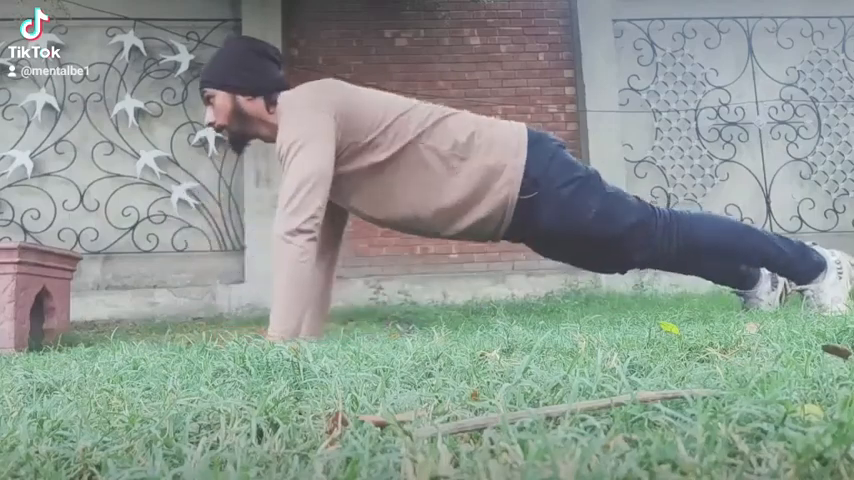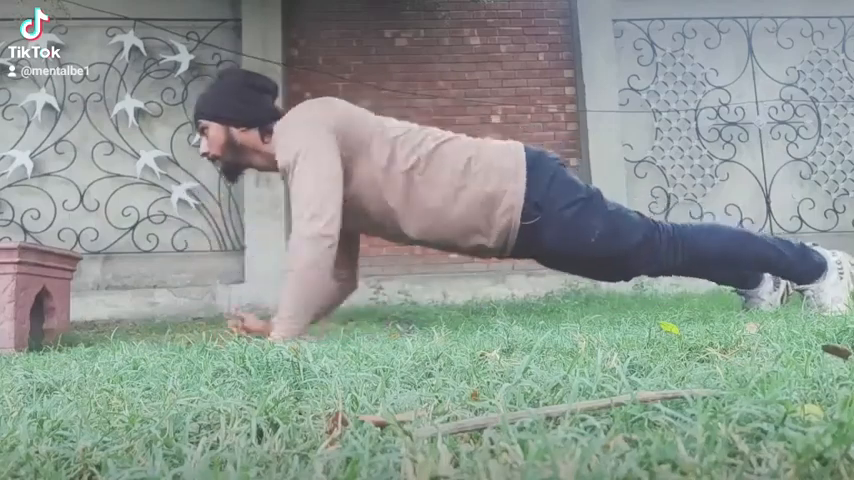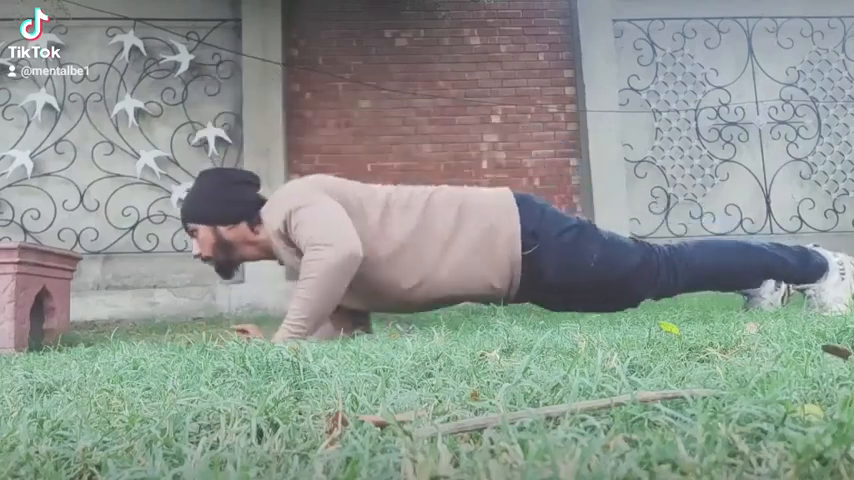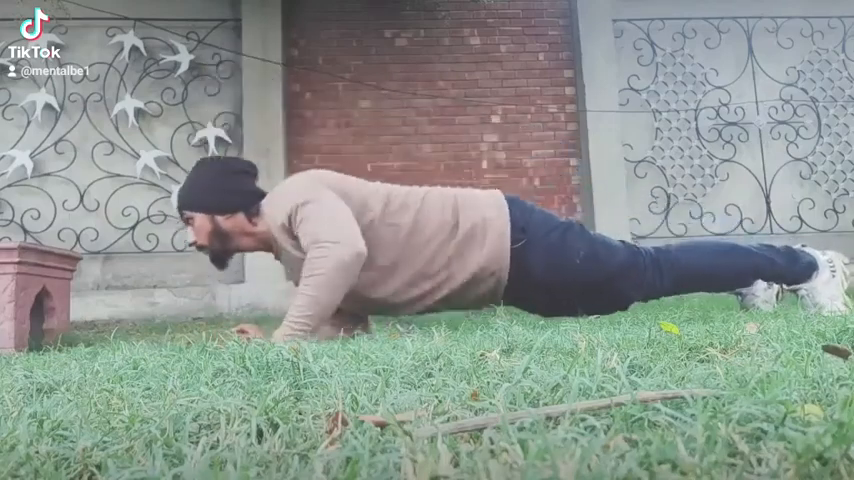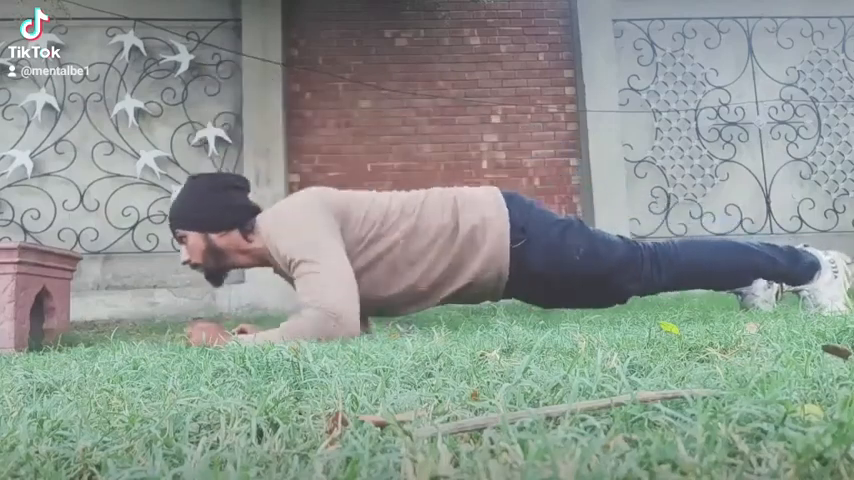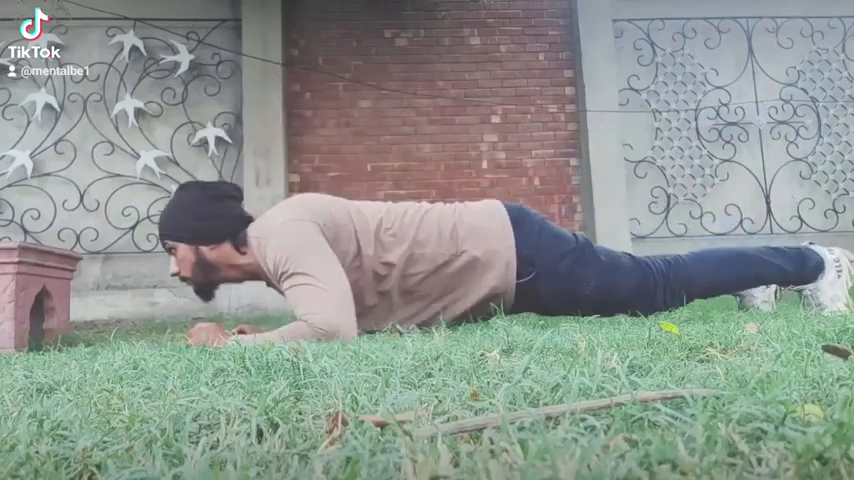
dt=0.2s
person 1, frame 1
left shoulder: (306, 109)
right shoulder: (309, 144)
left elbow: (297, 232)
right elbow: (322, 245)
left wrist: (280, 346)
right wrist: (307, 339)
left hip: (523, 175)
right hip: (512, 203)
left knee: (657, 235)
right knee: (630, 252)
right ankle: (754, 281)
person 1, frame 2
left shoulder: (305, 127)
right shoulder: (307, 156)
left elbow: (315, 239)
right elbow: (339, 274)
left wrist: (281, 340)
right wrist: (283, 327)
left hip: (521, 196)
right hip: (512, 213)
left knee: (658, 246)
right knee: (639, 256)
right ankle: (760, 280)
person 1, frame 3
left shoulder: (295, 201)
right shoulder: (293, 245)
left elbow: (340, 252)
right elbow: (346, 326)
left wrist: (284, 343)
right wrist: (290, 345)
left hip: (518, 238)
right hip: (510, 261)
left knee: (658, 269)
right knee: (640, 280)
right ankle: (761, 277)
person 1, frame 4
left shoulder: (296, 198)
right shoulder: (290, 248)
left elbow: (347, 252)
right elbow: (350, 324)
left wrist: (285, 342)
right wrist: (282, 339)
left hip: (509, 241)
right hip: (501, 272)
left knee: (651, 271)
right knee: (621, 289)
right ankle: (752, 280)
person 1, frame 5
left shoulder: (295, 221)
right shoulder: (286, 256)
left elbow: (338, 317)
right elbow: (347, 322)
left wrist: (241, 344)
right wrist: (272, 340)
left hip: (508, 238)
right hip: (499, 262)
left knee: (649, 266)
right knee: (620, 283)
right ankle: (755, 278)
person 1, frame 6
left shoulder: (281, 234)
right shoulder: (286, 234)
left elbow: (336, 328)
right elbow: (346, 318)
left wrist: (238, 345)
right wrist: (256, 340)
left hip: (511, 255)
right hip: (496, 254)
left knee: (656, 284)
right knee: (644, 283)
right ankle: (759, 278)
